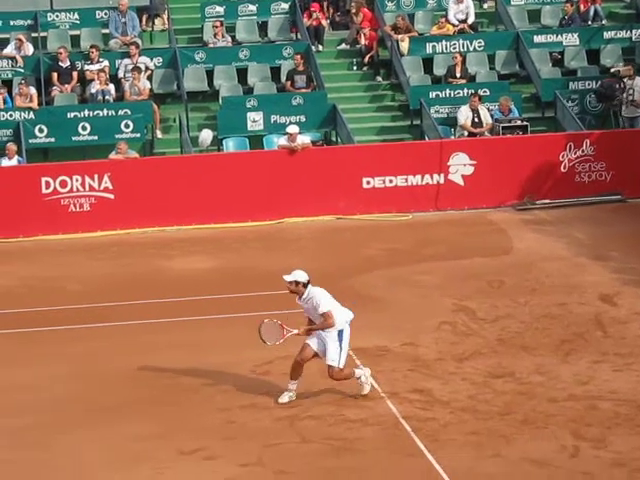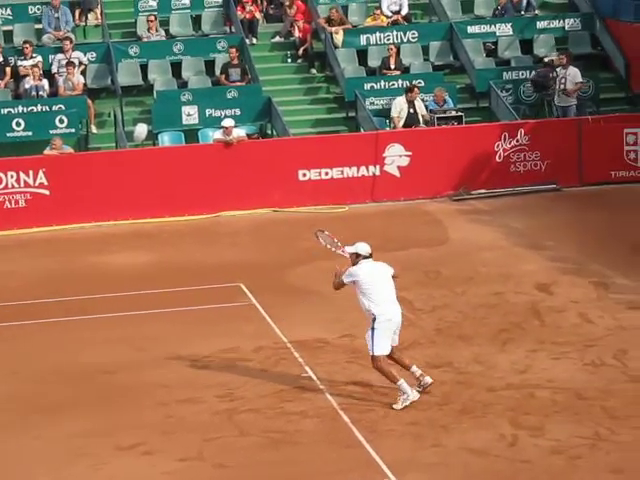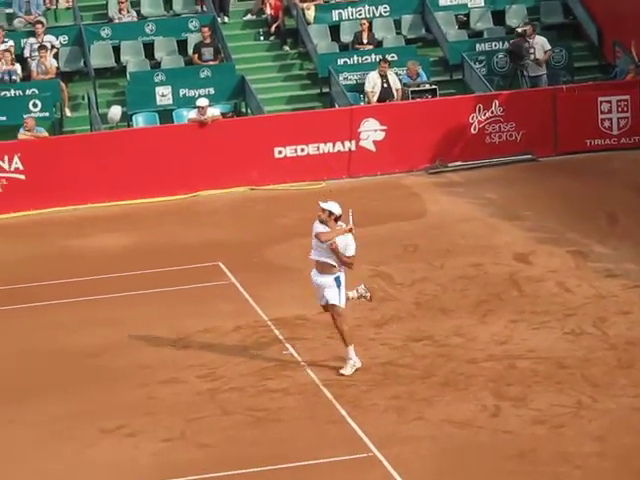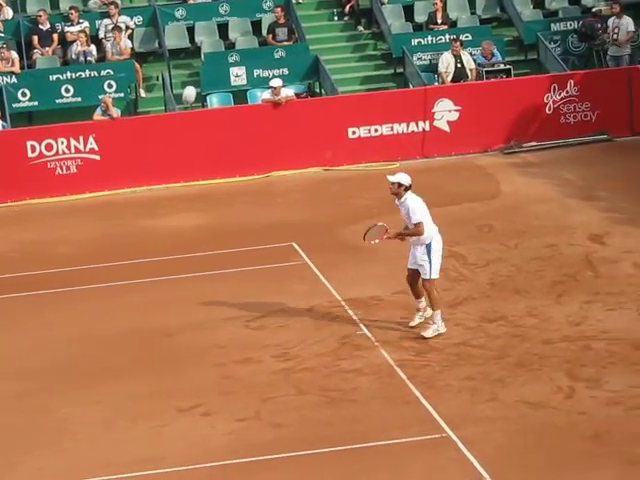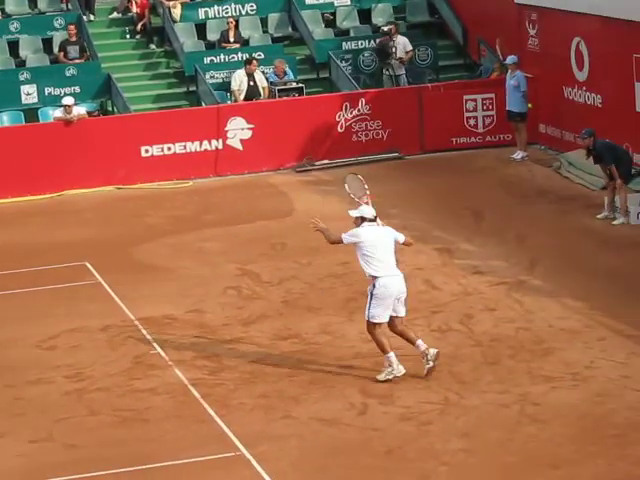
dt=1s
person 1, frame 1
left shoulder: (317, 296)
right shoulder: (302, 298)
left elbow: (330, 323)
left wrist: (307, 329)
right wrist: (307, 329)
left hip: (338, 331)
right hip: (320, 332)
left knee: (334, 374)
right knee: (299, 359)
left ankle: (362, 374)
right ankle: (291, 391)
person 1, frame 2
left shoulder: (354, 271)
right shoulder: (382, 265)
left elbow: (336, 286)
right elbow: (395, 275)
left wrist: (339, 275)
left hip: (382, 319)
right hip: (395, 314)
left knee: (378, 362)
right knee: (391, 352)
left ankle: (408, 393)
right ankle: (422, 378)
person 1, frame 3
left shoulder: (347, 238)
right shoulder: (319, 225)
left elbow: (350, 264)
right elbow: (322, 238)
left wrist: (338, 251)
right wrist: (342, 230)
left hip: (333, 279)
right hip: (318, 276)
left knee: (338, 317)
right knee: (329, 308)
left ankle: (352, 359)
right ankle: (358, 293)
person 1, frame 4
left shoulder: (412, 202)
right shoulder: (403, 201)
left elbow: (420, 230)
left wrist: (399, 233)
right wrist: (403, 232)
left hip: (429, 245)
right hip: (418, 245)
left knee: (428, 285)
right knee: (411, 280)
left ankle: (438, 324)
right ankle: (422, 310)
person 1, frame 5
left shoulder: (359, 233)
right shoulder: (387, 230)
left elbow: (332, 240)
right elbow: (409, 242)
left wrist: (323, 229)
left hip: (382, 285)
right hip: (398, 281)
left knee: (373, 328)
right knee: (396, 327)
left ankle: (393, 366)
right ankle: (427, 352)
